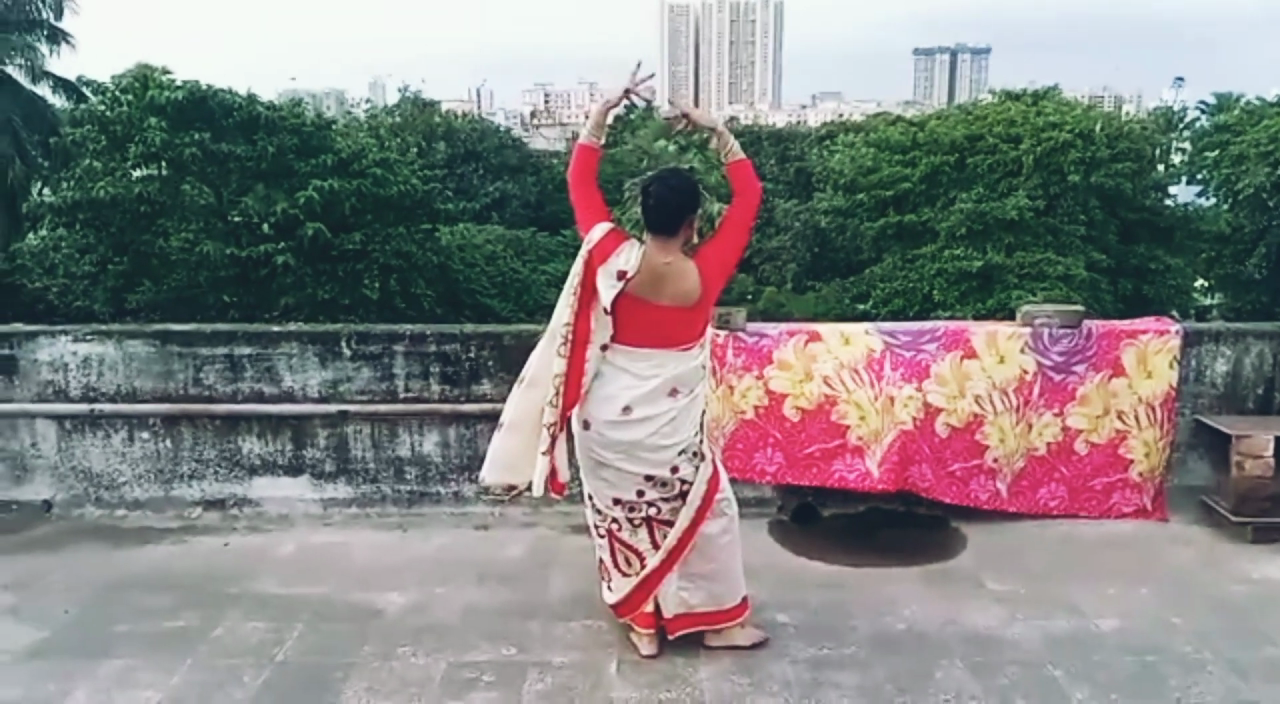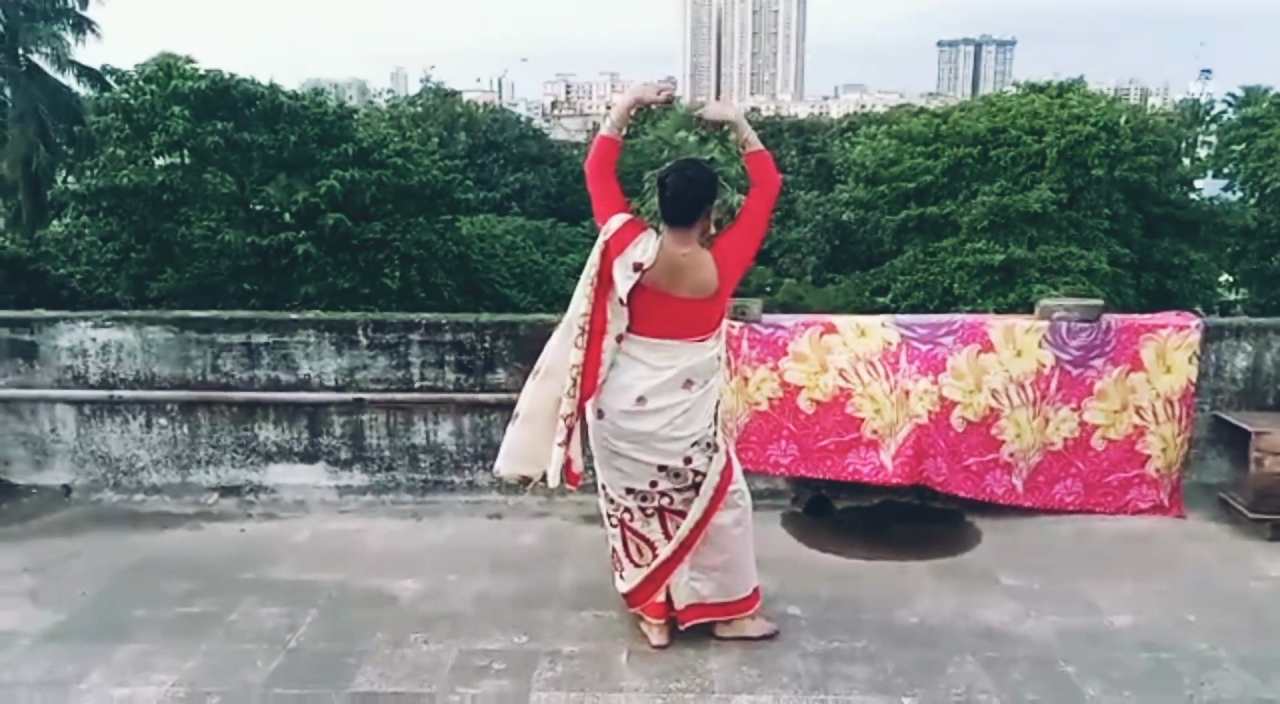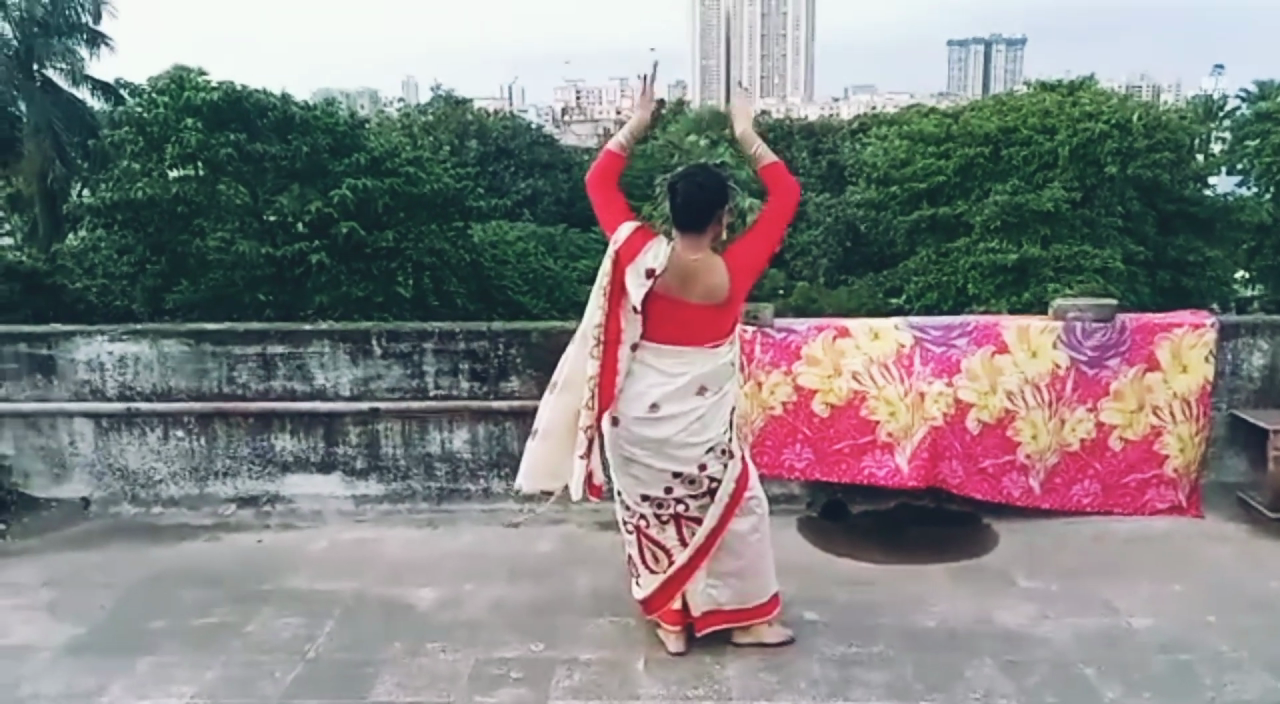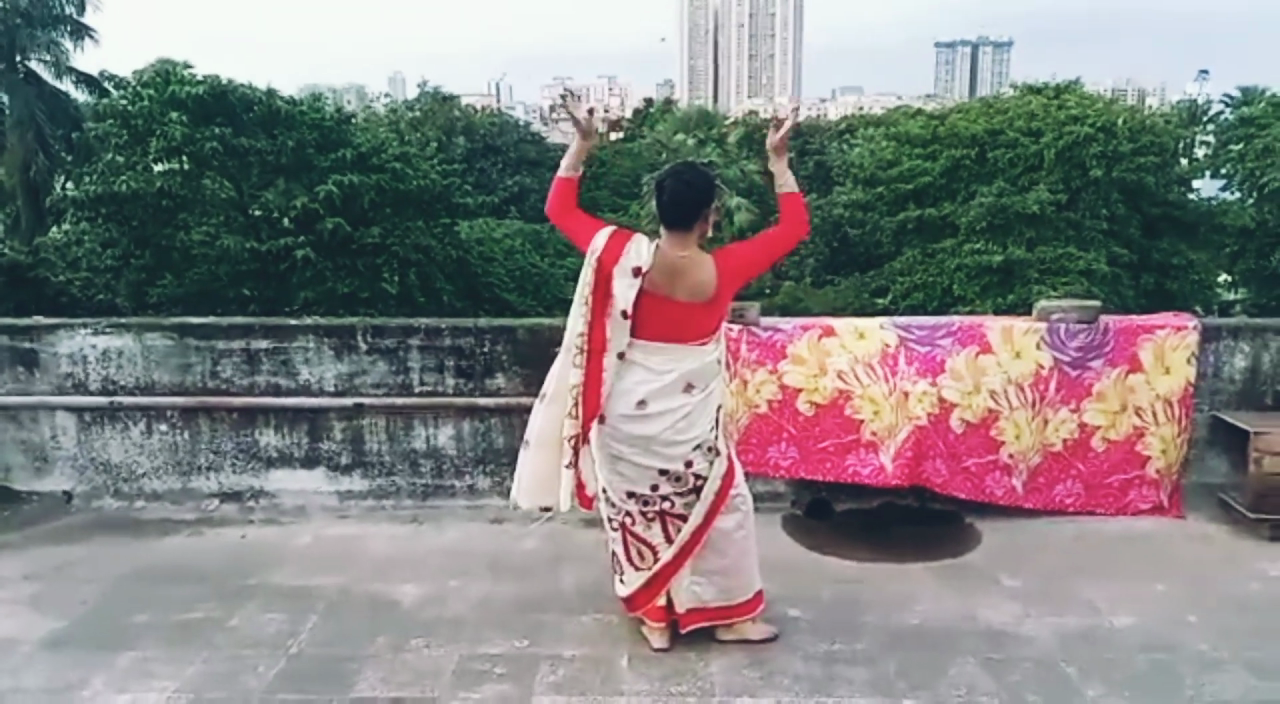
dt=0.5s
person 1, frame 1
left shoulder: (612, 259)
right shoulder: (704, 275)
left elbow: (579, 180)
right elbow: (749, 194)
left wrist: (604, 109)
right wrist: (716, 129)
left hip: (607, 420)
right hip: (670, 426)
left knee: (621, 518)
right knee: (707, 512)
left ankle: (642, 623)
right ankle: (718, 620)
person 1, frame 2
left shoulder: (629, 249)
right shoulder: (721, 267)
left elbow: (598, 170)
right elbow: (768, 185)
left wrist: (628, 105)
right wrist: (737, 122)
left hip: (621, 411)
right hip: (685, 419)
left knee: (634, 508)
right knee: (720, 503)
left ankle: (653, 614)
right ankle: (729, 610)
person 1, frame 3
left shoulder: (639, 255)
right shoulder: (733, 272)
left elbow: (599, 181)
right elbow: (786, 196)
left wrist: (636, 124)
right wrist: (747, 135)
left hip: (636, 421)
right hip: (700, 427)
left knee: (651, 515)
right knee: (738, 508)
left ankle: (670, 619)
right ankle: (747, 616)
person 1, frame 4
left shoulder: (624, 255)
right shoulder: (721, 272)
left elbow: (559, 208)
right elbow: (793, 228)
left wrist: (581, 145)
right wrist: (780, 159)
left hip: (625, 418)
right hip: (688, 424)
left knee: (636, 512)
right knee: (722, 506)
left ankle: (654, 616)
right ankle: (731, 613)
